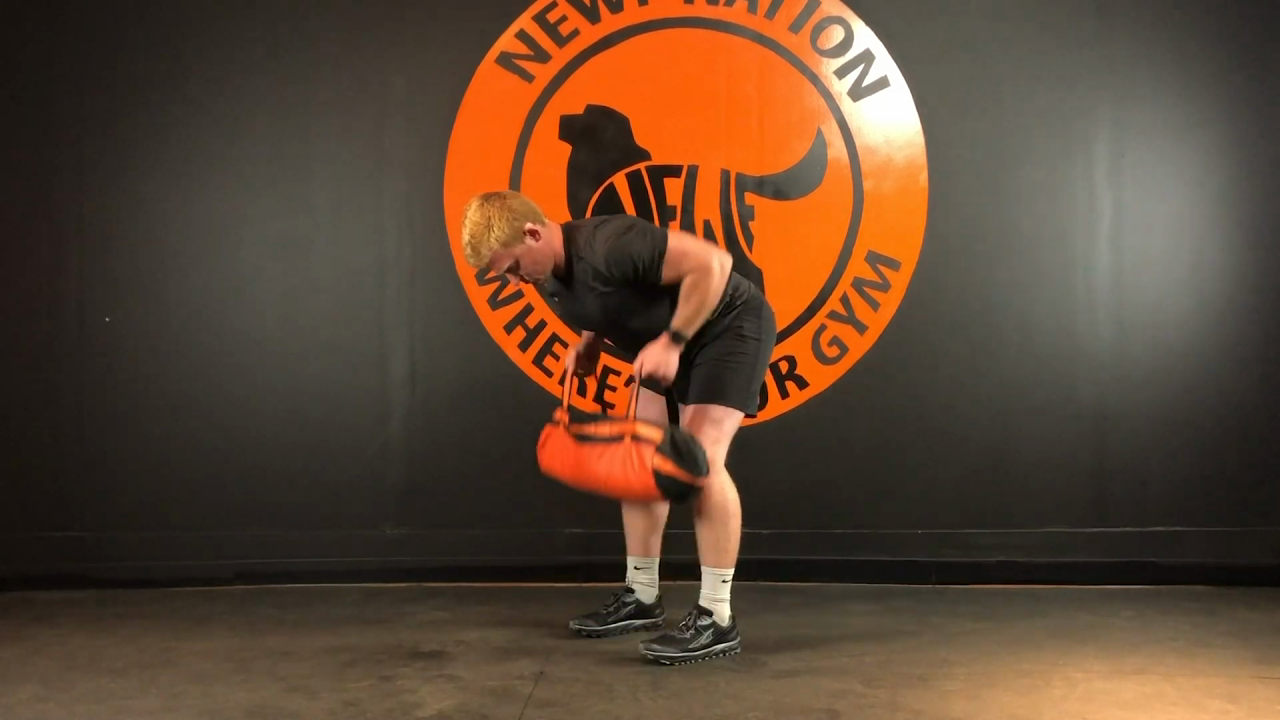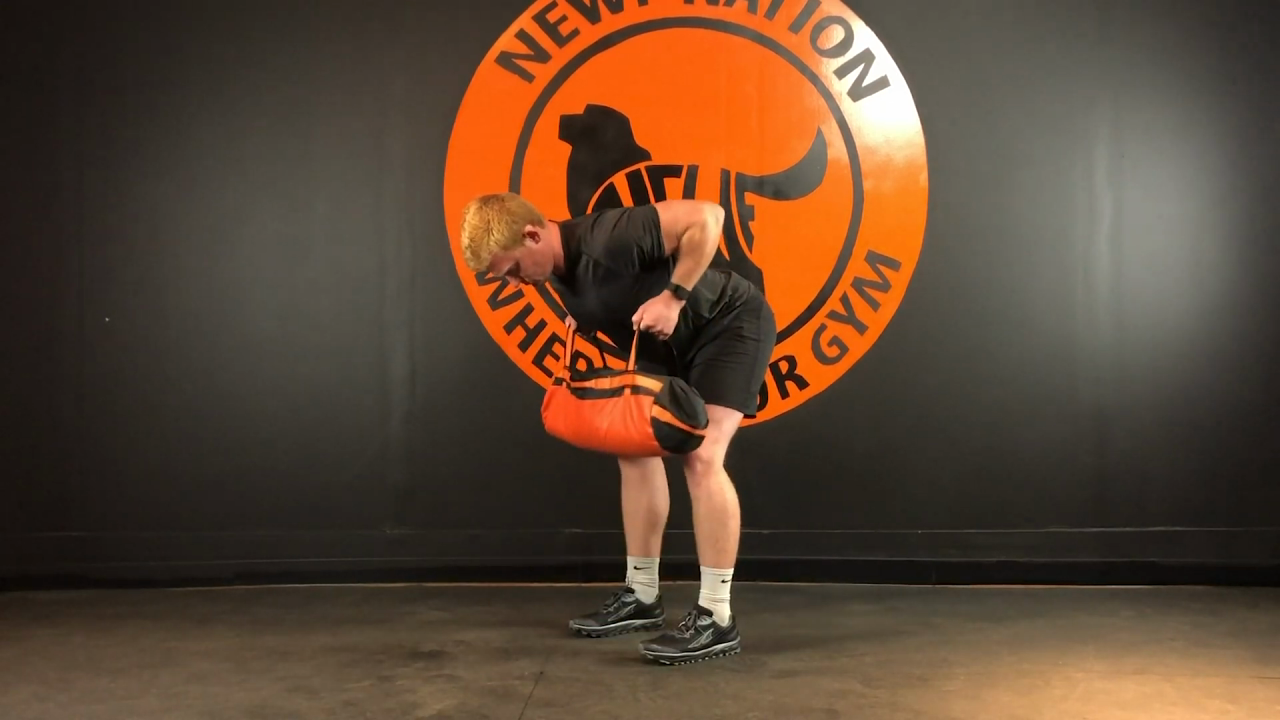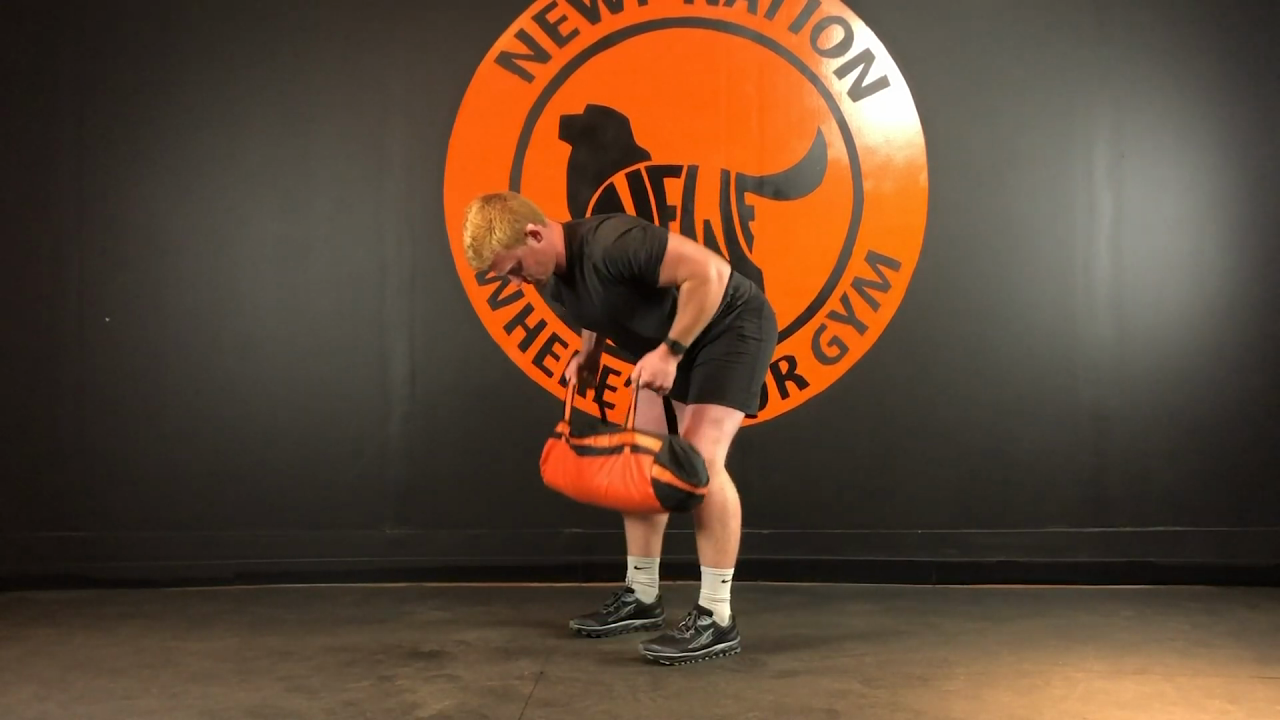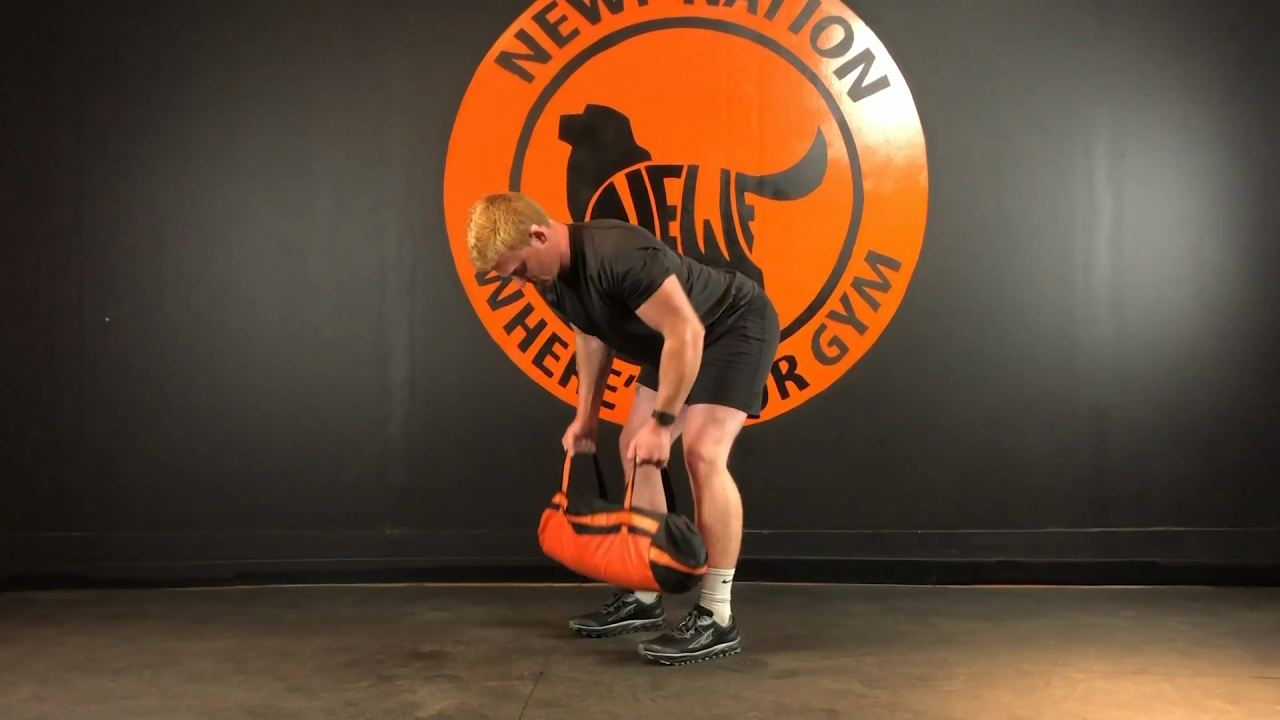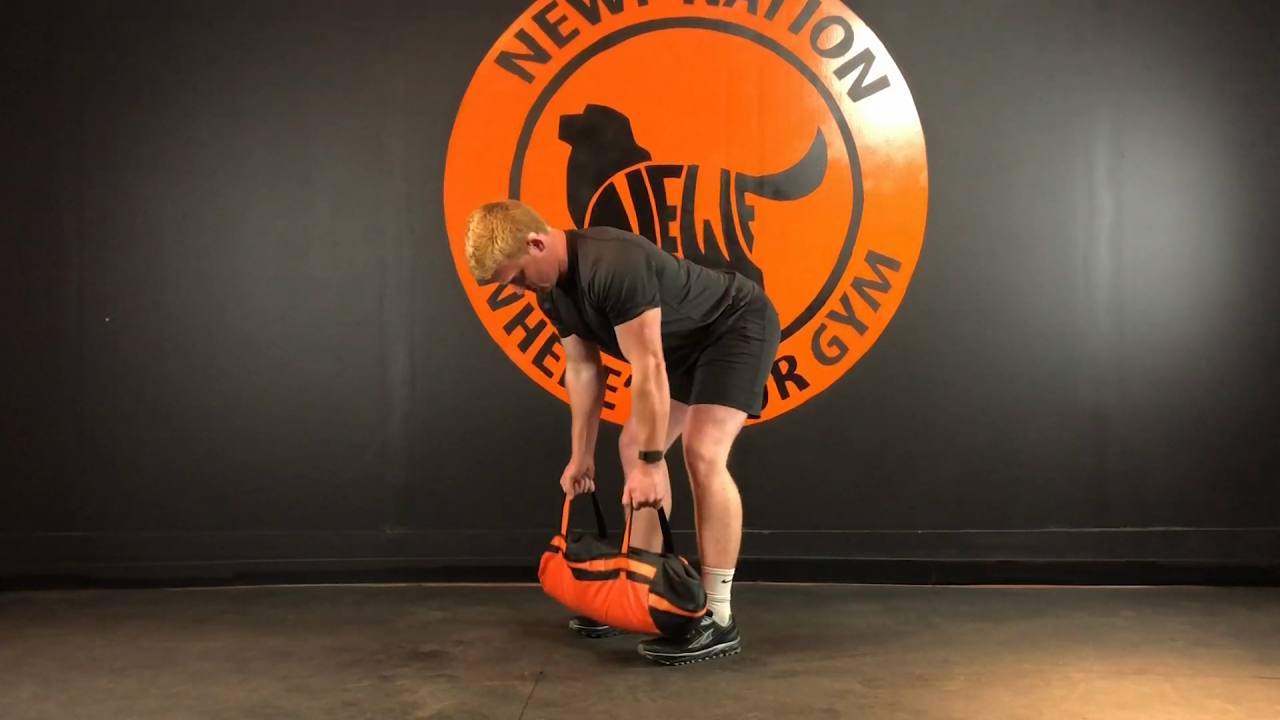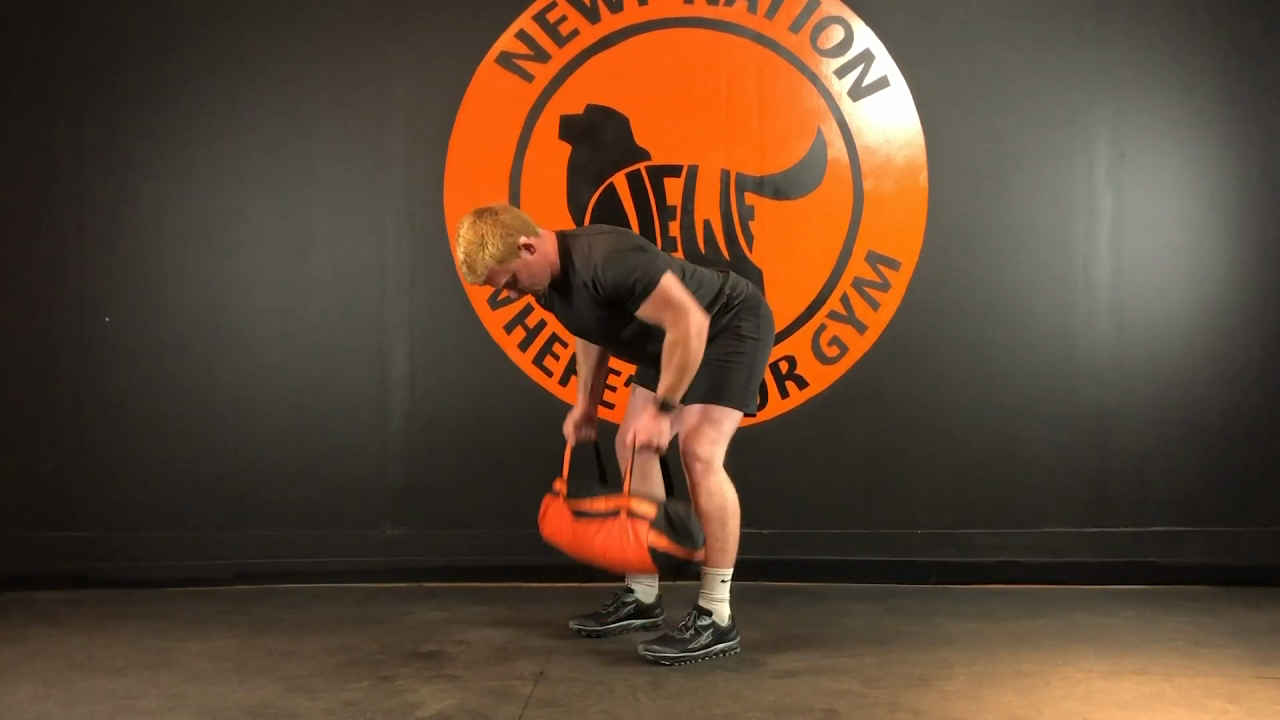
dt=0.4s
person 1, frame 1
left shoulder: (609, 247)
right shoulder: (553, 275)
left elbow: (713, 263)
left wrist: (672, 343)
right wrist: (585, 350)
left hip: (731, 324)
right hip: (674, 340)
left knee: (702, 455)
left ankle: (716, 618)
right ankle: (641, 597)
person 1, frame 2
left shoulder: (607, 238)
right shoulder: (558, 265)
left elbow: (707, 217)
left wrist: (673, 296)
right wrist: (585, 314)
left hip: (730, 324)
right hip: (672, 337)
left knee: (701, 455)
left ankle: (716, 617)
right ankle: (641, 596)
person 1, frame 3
left shoulder: (611, 243)
right shoulder: (553, 274)
left elbow: (711, 273)
left wrist: (670, 353)
right wrist: (588, 353)
left hip: (733, 323)
right hip: (672, 337)
left knee: (702, 455)
left ankle: (717, 617)
right ankle: (642, 596)
person 1, frame 4
left shoulder: (616, 254)
right shoulder: (554, 281)
left elbow: (687, 334)
right elbow: (594, 336)
left wrist: (662, 424)
right wrist: (586, 415)
left hip: (735, 325)
right hip: (676, 338)
left knee: (703, 455)
right knee: (635, 449)
left ankle: (717, 618)
right ankle: (642, 597)
person 1, frame 5
left shoulder: (612, 266)
right shoulder: (553, 288)
left elbow: (648, 370)
right elbow: (583, 368)
left wrist: (651, 463)
right wrist: (581, 456)
left hip: (738, 326)
right hip: (683, 339)
left knee: (703, 456)
right knee: (633, 445)
left ankle: (717, 619)
person 1, frame 6
left shoulder: (603, 259)
right shoulder: (548, 282)
left elbow: (690, 324)
right elbow: (592, 330)
left wrist: (663, 412)
right wrist: (586, 402)
left hip: (730, 324)
right hip: (675, 346)
left knee: (699, 454)
right knee: (632, 450)
left ankle: (716, 618)
right ankle: (642, 598)
